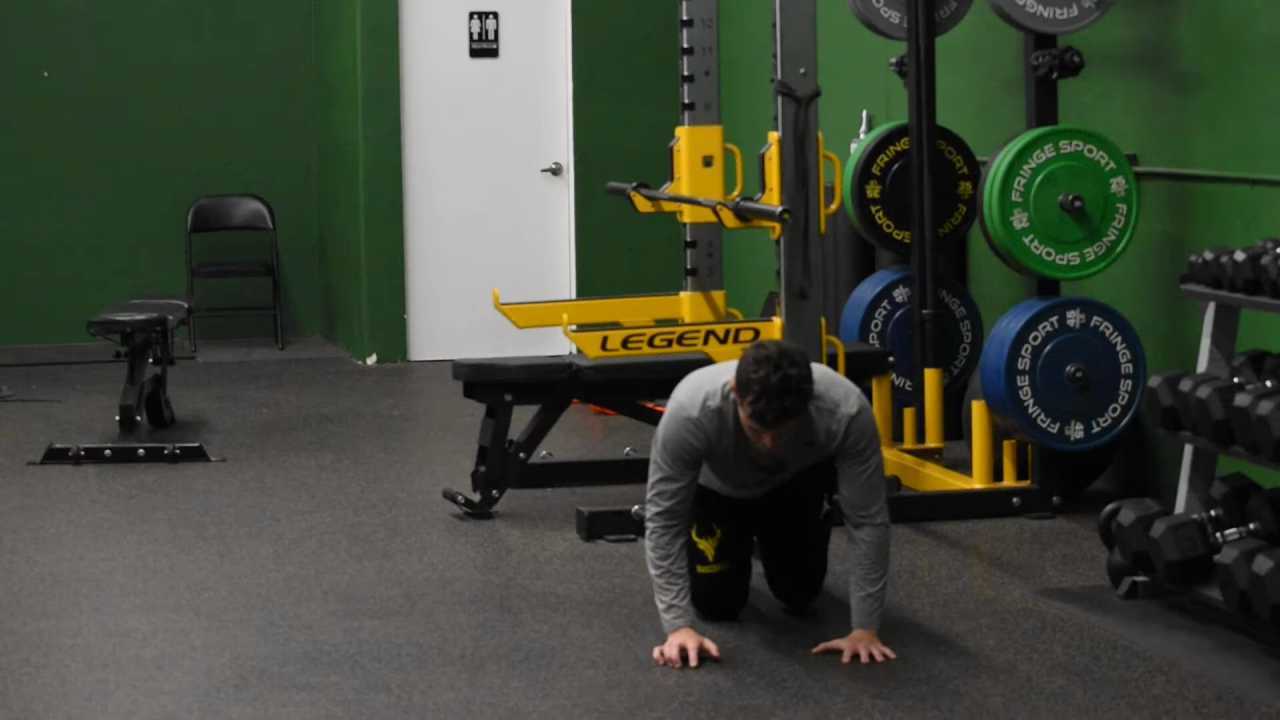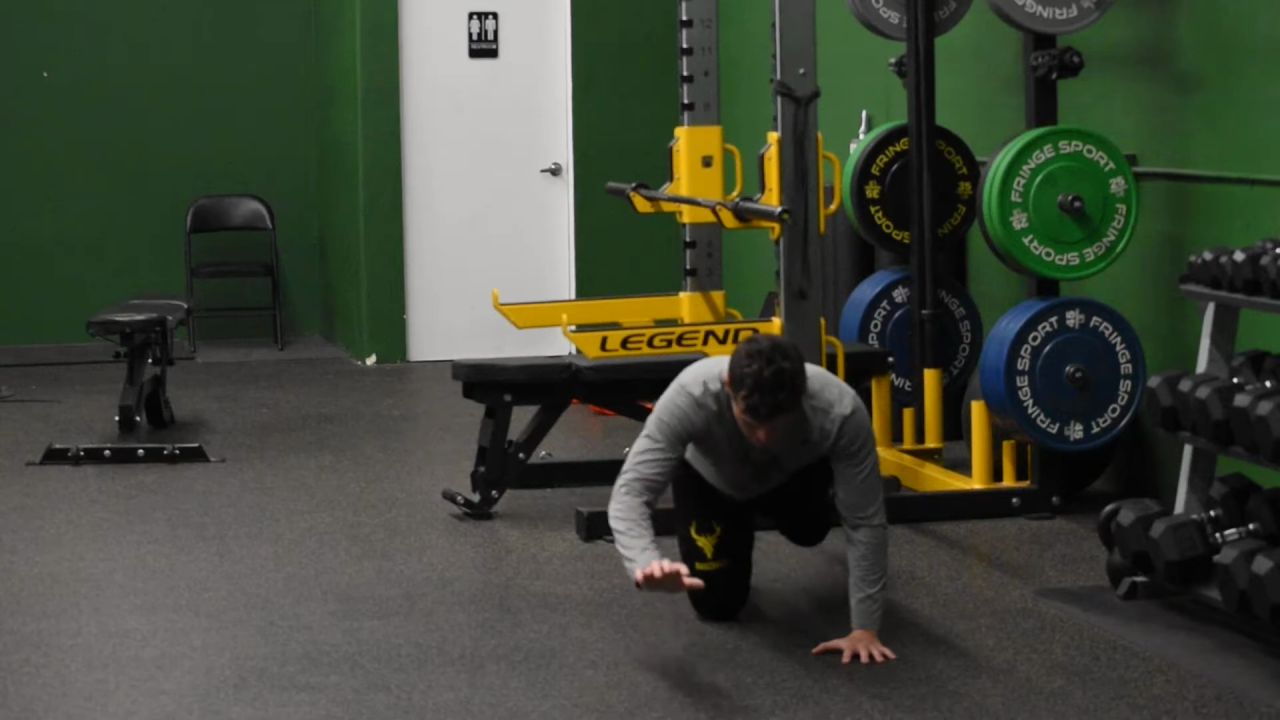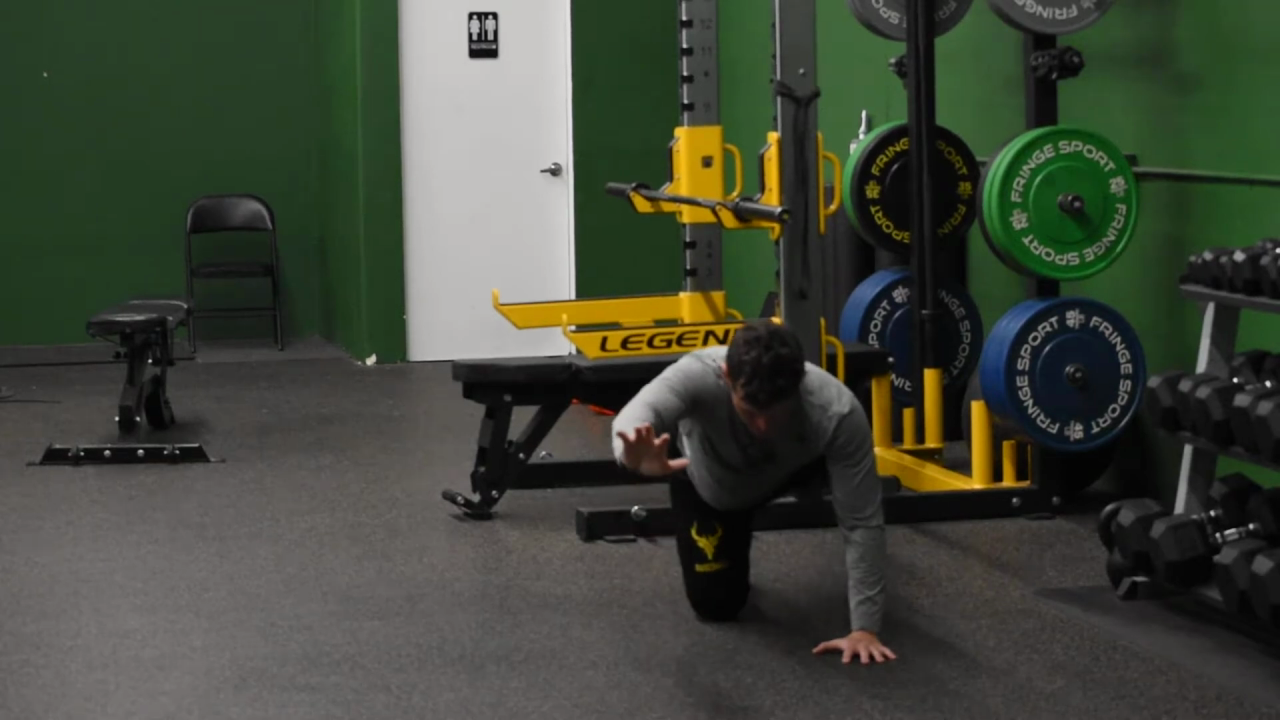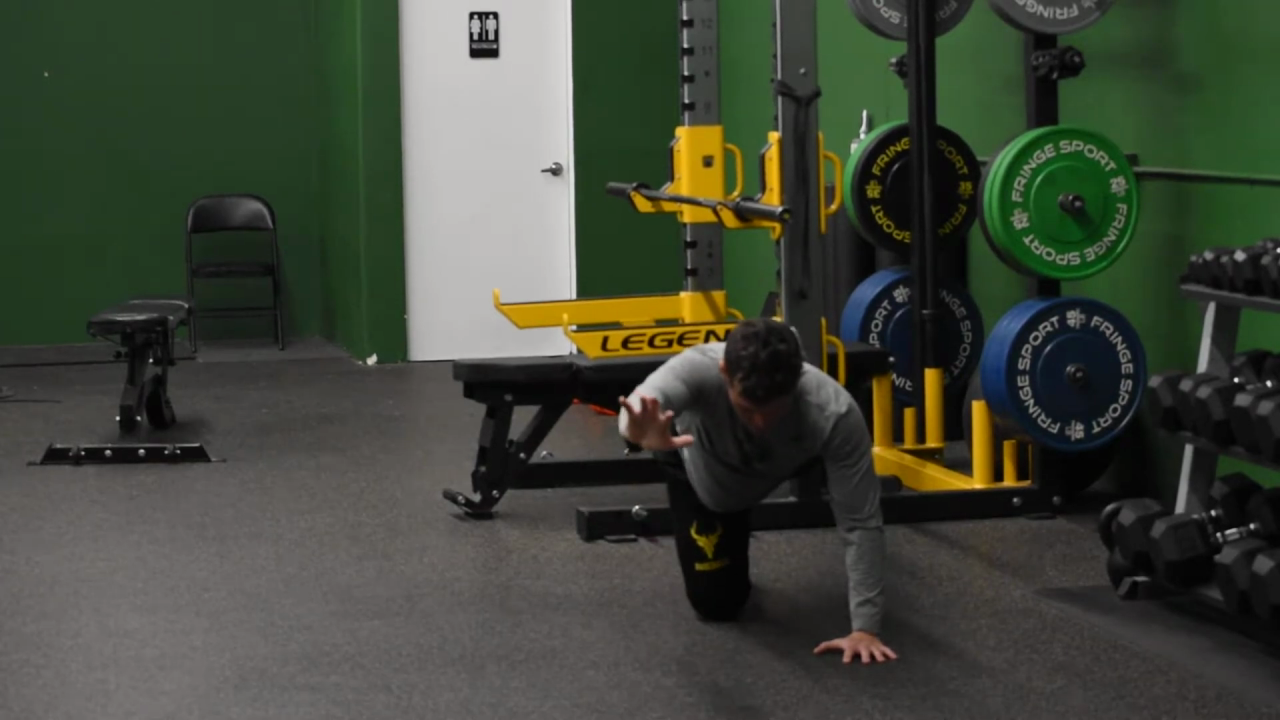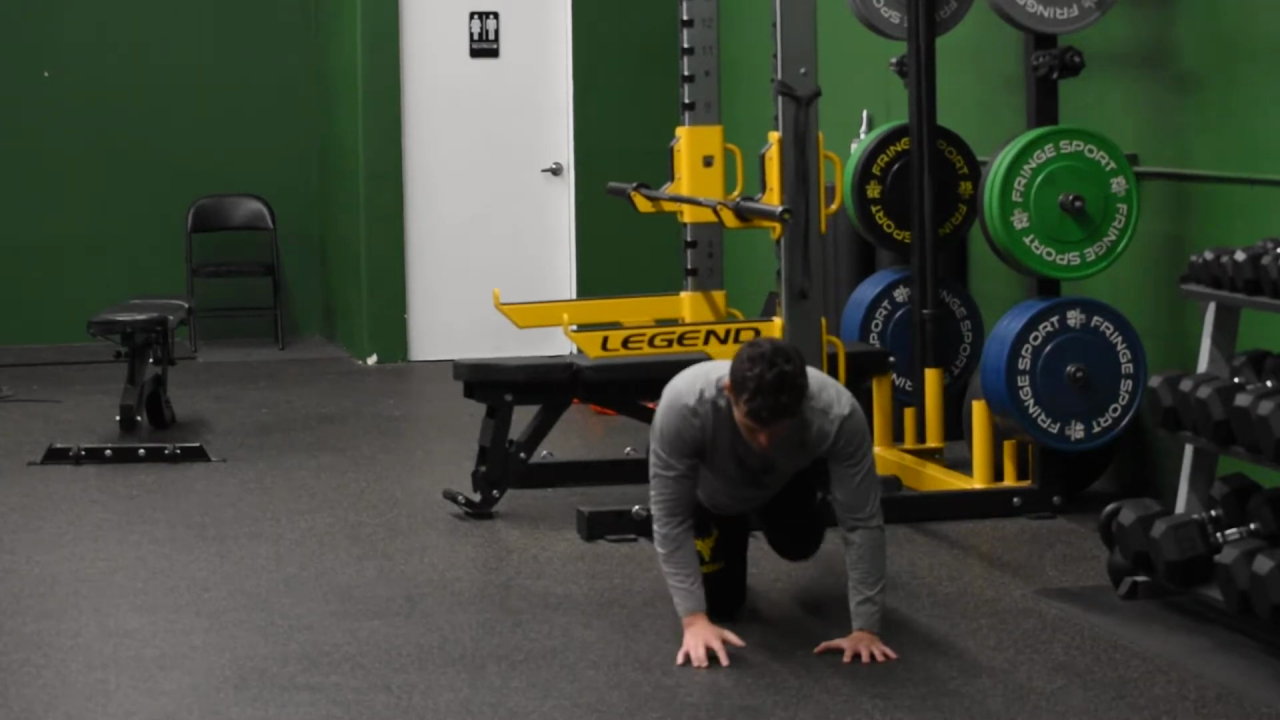
dt=0.5s
person 1, frame 1
left shoulder: (846, 411)
right shoulder: (691, 409)
left elbow: (868, 520)
right elbow: (664, 517)
left wrist: (865, 628)
right wrist: (678, 622)
left hip: (797, 479)
right hip: (714, 483)
left knee: (798, 595)
right knee: (717, 604)
person 1, frame 2
left shoulder: (840, 412)
right shoulder: (692, 395)
left elbow: (864, 521)
right elbow: (632, 490)
left wrist: (865, 628)
right wrist: (646, 562)
right hip: (709, 478)
left knee: (810, 532)
right knee: (718, 603)
person 1, frame 3
left shoulder: (837, 412)
right shoulder: (699, 375)
left elbow: (863, 521)
right elbow: (637, 416)
left wrist: (865, 628)
right wrist: (634, 457)
left hip: (788, 469)
right hip: (706, 474)
right knee: (716, 603)
person 1, frame 4
left shoulder: (834, 412)
right shoulder: (701, 369)
left elbow: (861, 522)
right elbow: (647, 401)
left wrist: (865, 628)
right wrist: (640, 433)
left hip: (783, 464)
right hip: (701, 469)
right knee: (717, 603)
person 1, frame 5
left shoulder: (837, 413)
right shoulder: (684, 403)
left elbow: (862, 522)
right elbow: (670, 518)
left wrist: (865, 628)
right wrist: (694, 617)
left knee: (798, 545)
right knee: (720, 603)
